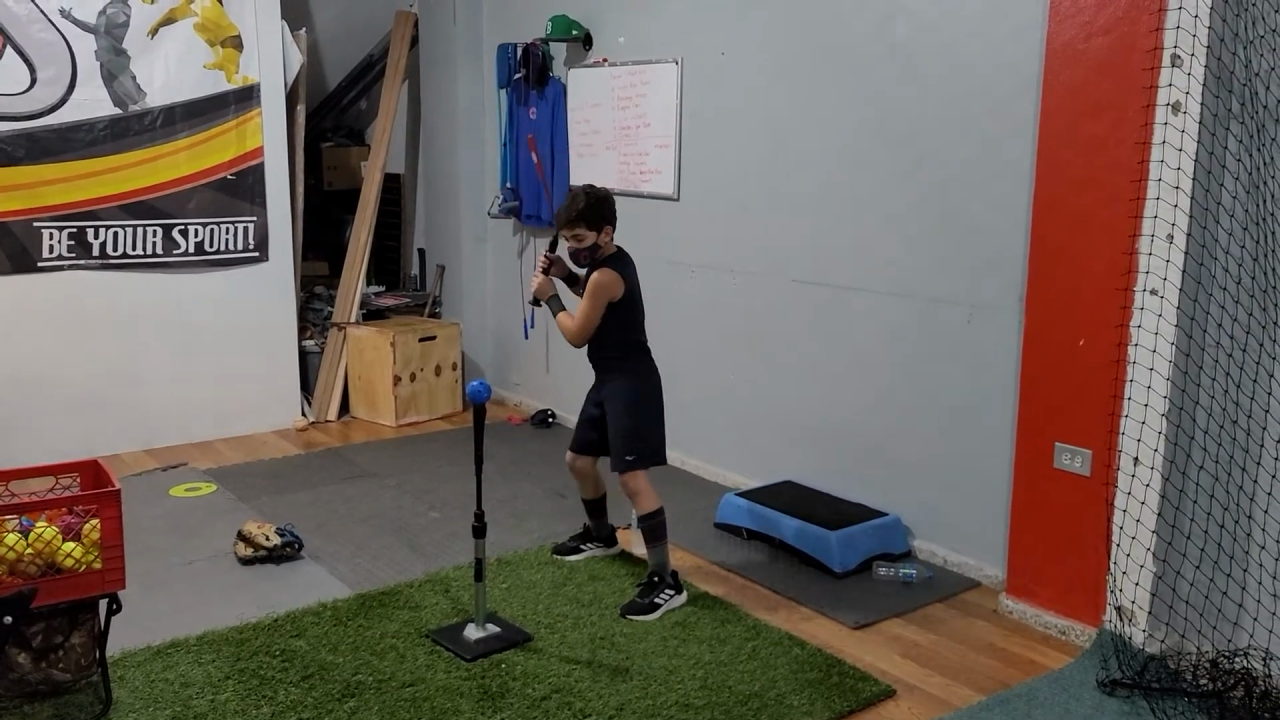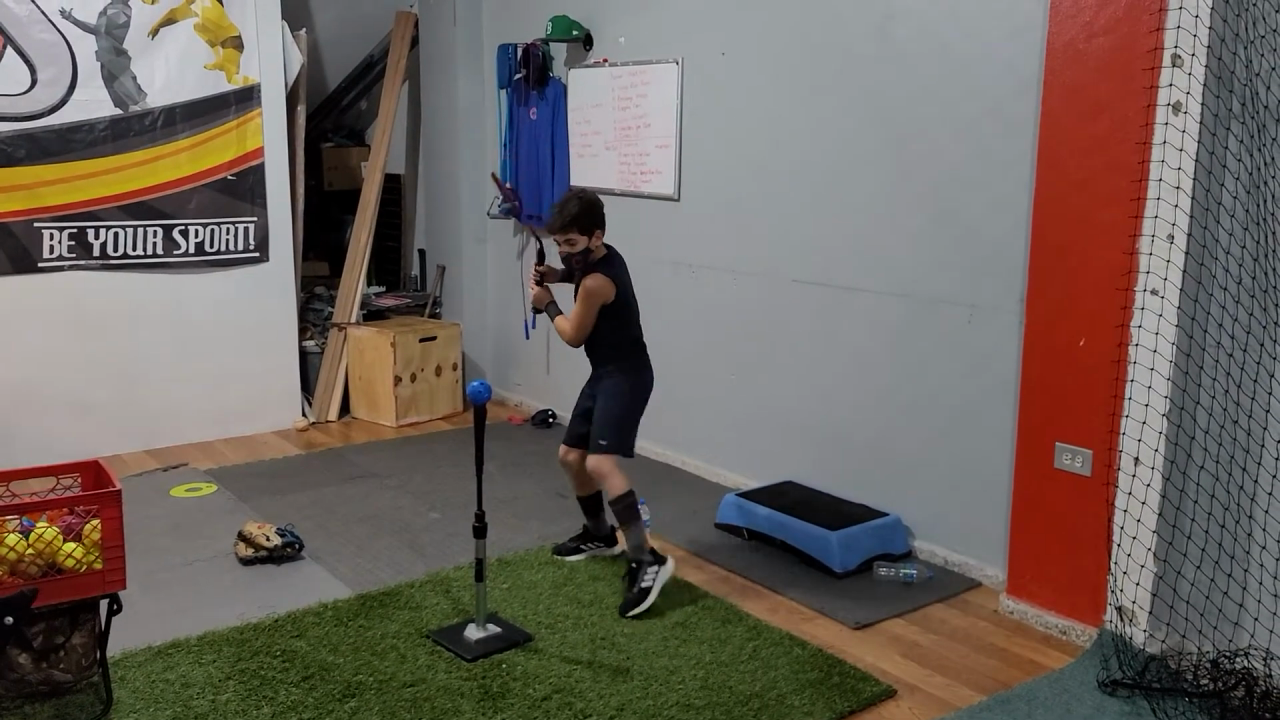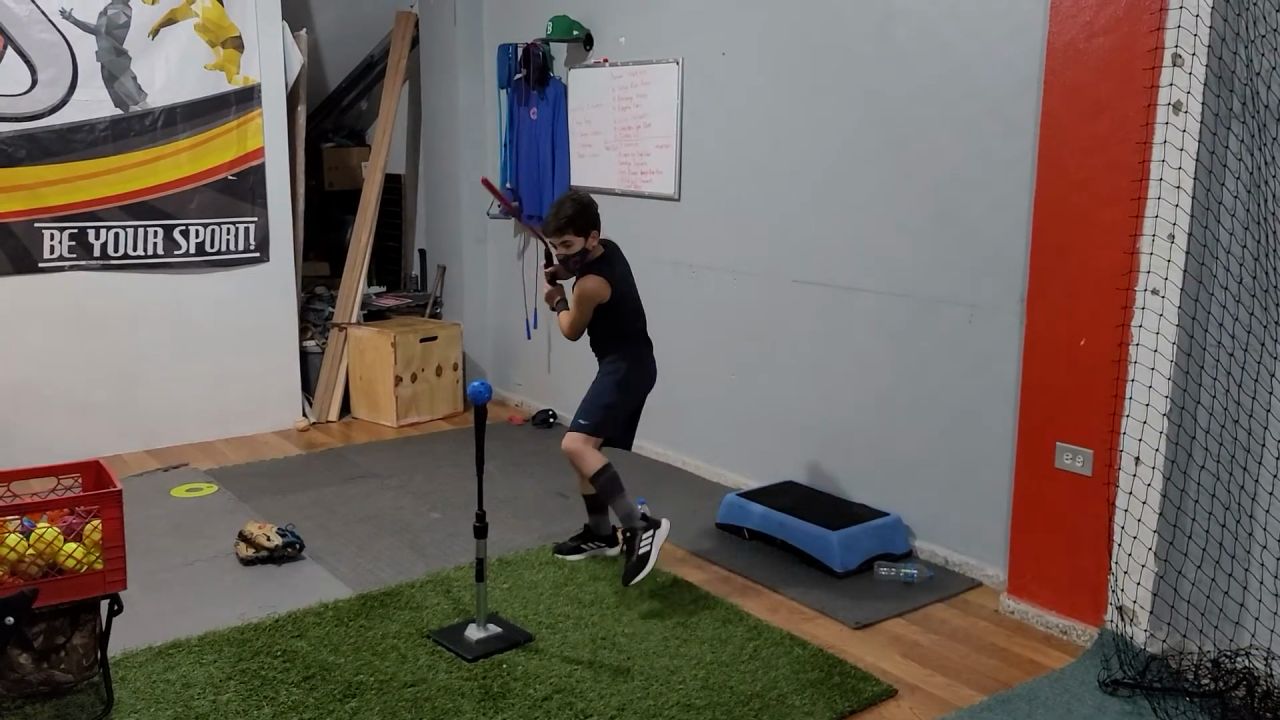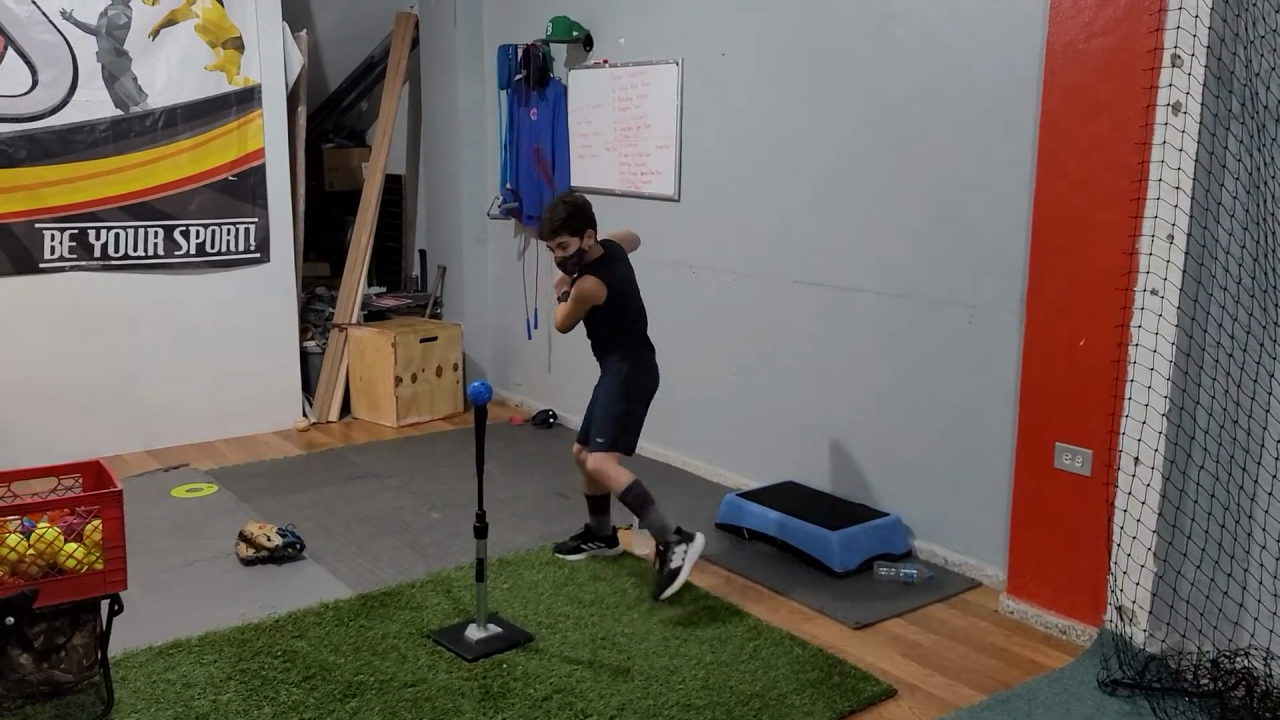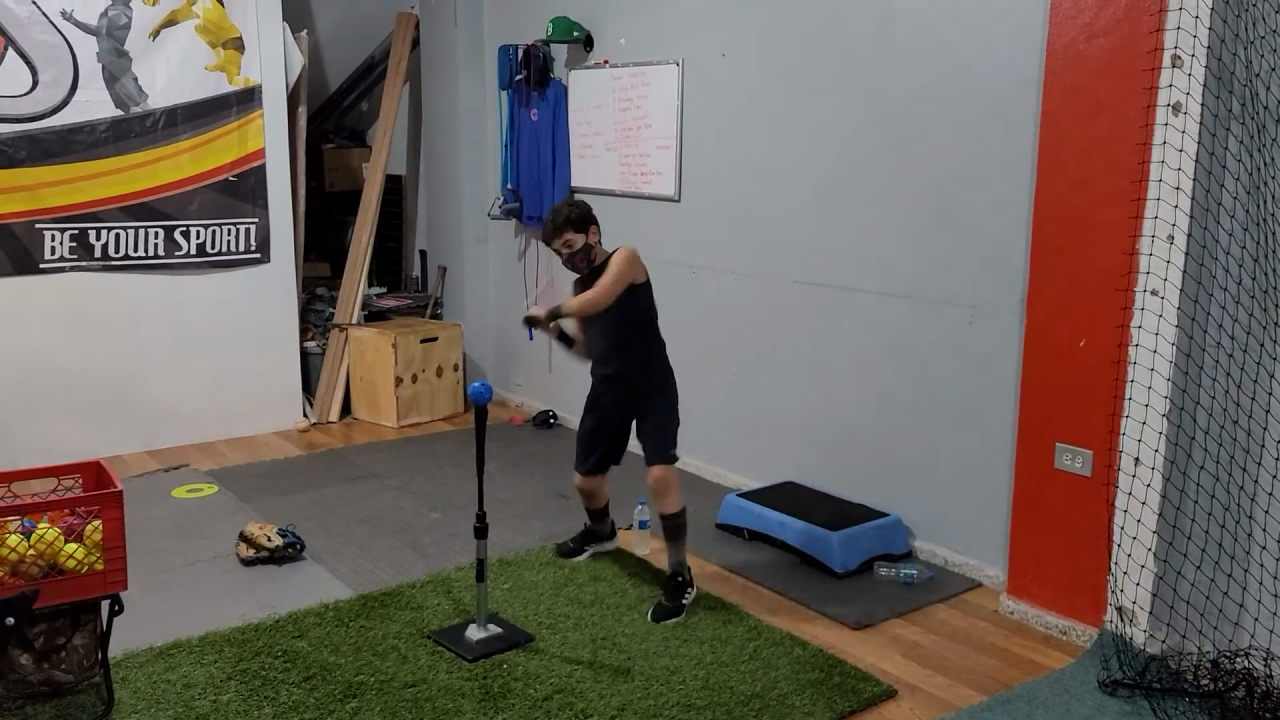
dt=0.2s
person 1, frame 1
left shoulder: (606, 275)
right shoulder: (612, 259)
left elbow: (577, 334)
left wrist: (550, 297)
right wrist: (566, 275)
left hip: (632, 382)
right hip: (609, 379)
left knee: (634, 478)
right knee: (579, 459)
left ankle: (665, 581)
right ankle: (600, 535)
person 1, frame 2
left shoulder: (596, 282)
right shoulder: (605, 255)
left elbow: (574, 336)
left wrist: (549, 306)
right wrist: (557, 276)
left hip: (623, 374)
right hip: (610, 372)
left knee: (599, 464)
right knee: (571, 455)
left ankle: (648, 561)
right ankle: (599, 535)
person 1, frame 3
left shoulder: (590, 284)
right shoulder: (606, 249)
left elbow: (571, 331)
left wrist: (556, 300)
right wrist: (569, 270)
left hip: (625, 366)
right hip: (625, 363)
left knee: (576, 445)
right knee: (580, 448)
left ankle: (641, 528)
right ankle: (600, 533)
person 1, frame 4
left shoulder: (589, 282)
right shoulder: (611, 249)
left elbow: (563, 323)
right elbow: (632, 237)
left wrist: (564, 292)
left hip: (629, 371)
right hip: (621, 368)
left knee: (599, 462)
right knee: (583, 452)
left ankle: (676, 541)
right ankle: (601, 534)
person 1, frame 5
left shoulder: (624, 258)
right shoulder: (580, 285)
left elbow: (592, 301)
right elbow: (580, 343)
left wrist: (548, 314)
right wrist: (558, 327)
left hip: (655, 383)
right hip: (608, 388)
left knee: (662, 477)
right knee: (585, 479)
left ankle: (679, 576)
right ankle: (601, 532)
